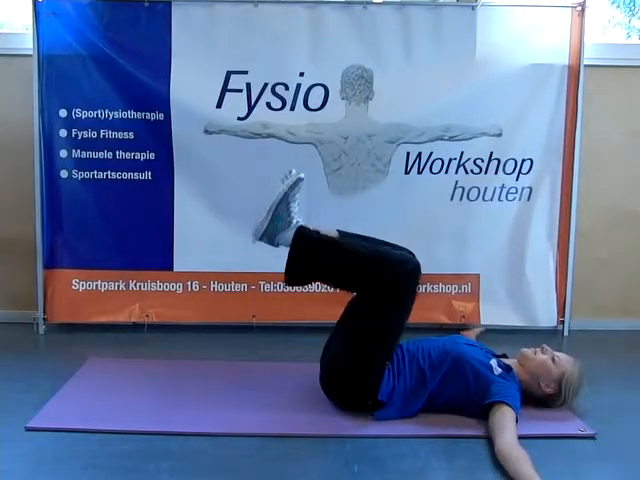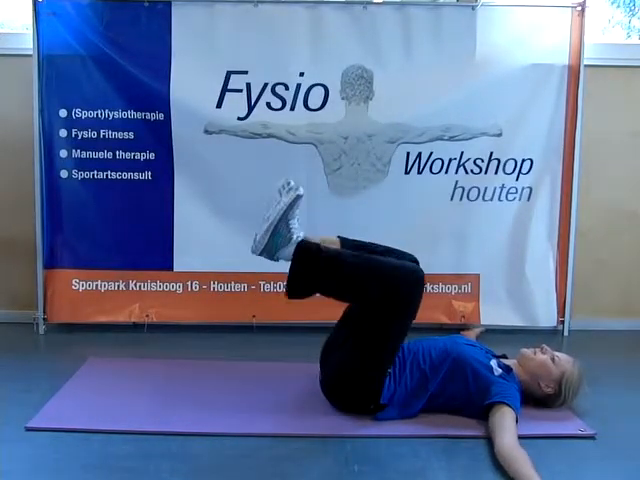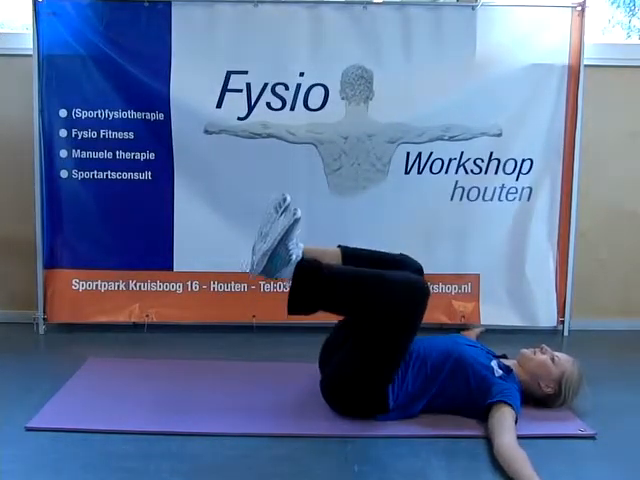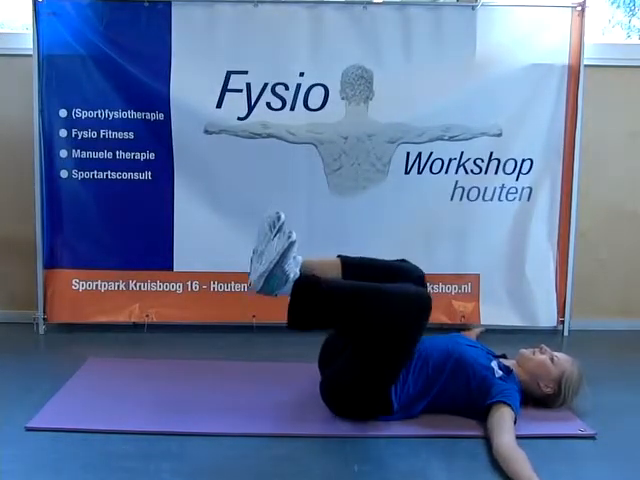
dt=0.2s
person 1, frame 1
left shoulder: (505, 388)
right shoulder: (490, 360)
left elbow: (506, 443)
left hip: (354, 382)
right hip: (346, 362)
left knee: (402, 269)
right knee: (399, 261)
left ankle: (292, 235)
right ankle: (291, 231)
person 1, frame 2
left shoulder: (505, 389)
right shoulder: (490, 359)
left elbow: (506, 443)
left hip: (355, 385)
right hip: (345, 361)
left knee: (407, 278)
right knee: (402, 265)
left ankle: (291, 248)
right ankle: (293, 243)
person 1, frame 3
left shoulder: (506, 389)
right shoulder: (488, 357)
left elbow: (505, 443)
left hip: (356, 388)
left knee: (411, 289)
right knee: (406, 269)
left ankle: (290, 267)
right ankle: (292, 257)
person 1, frame 4
left shoulder: (505, 389)
right shoulder: (488, 357)
left elbow: (504, 443)
left hip: (356, 391)
left knee: (412, 300)
right knee: (408, 277)
left ankle: (290, 284)
right ankle: (292, 269)
person 2, frame 1
left shoulder: (324, 132)
right shoulder: (389, 132)
left elbow: (268, 130)
right elbow: (443, 131)
left wrist: (220, 127)
right wrist: (485, 130)
person 2, frame 2
left shoulder: (324, 133)
right shoulder: (389, 132)
left elbow: (267, 129)
right elbow: (443, 131)
left wrist: (221, 127)
right wrist: (485, 130)
person 2, frame 3
left shoulder: (324, 132)
right shoulder: (389, 132)
left elbow: (267, 129)
right elbow: (443, 131)
left wrist: (220, 127)
right wrist: (485, 130)
person 2, frame 4
left shoulder: (323, 133)
right shoulder: (389, 132)
left elbow: (267, 129)
right elbow: (443, 132)
left wrist: (221, 127)
right wrist: (485, 130)
